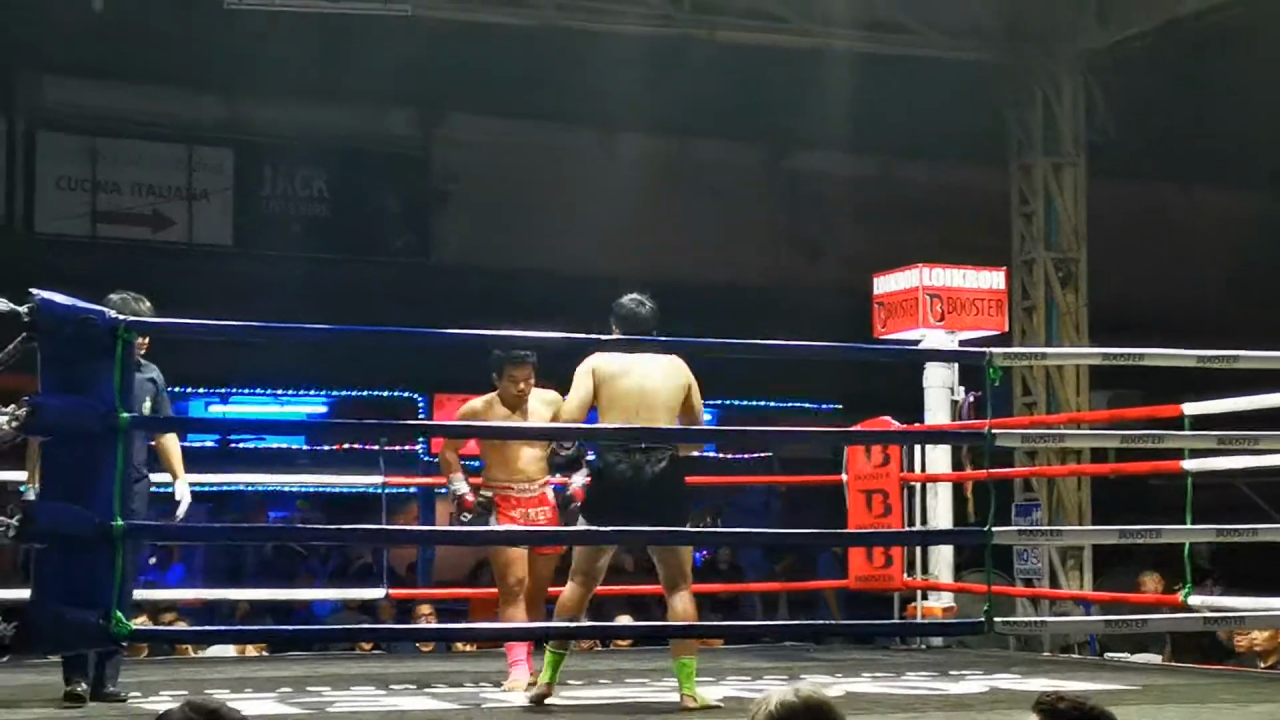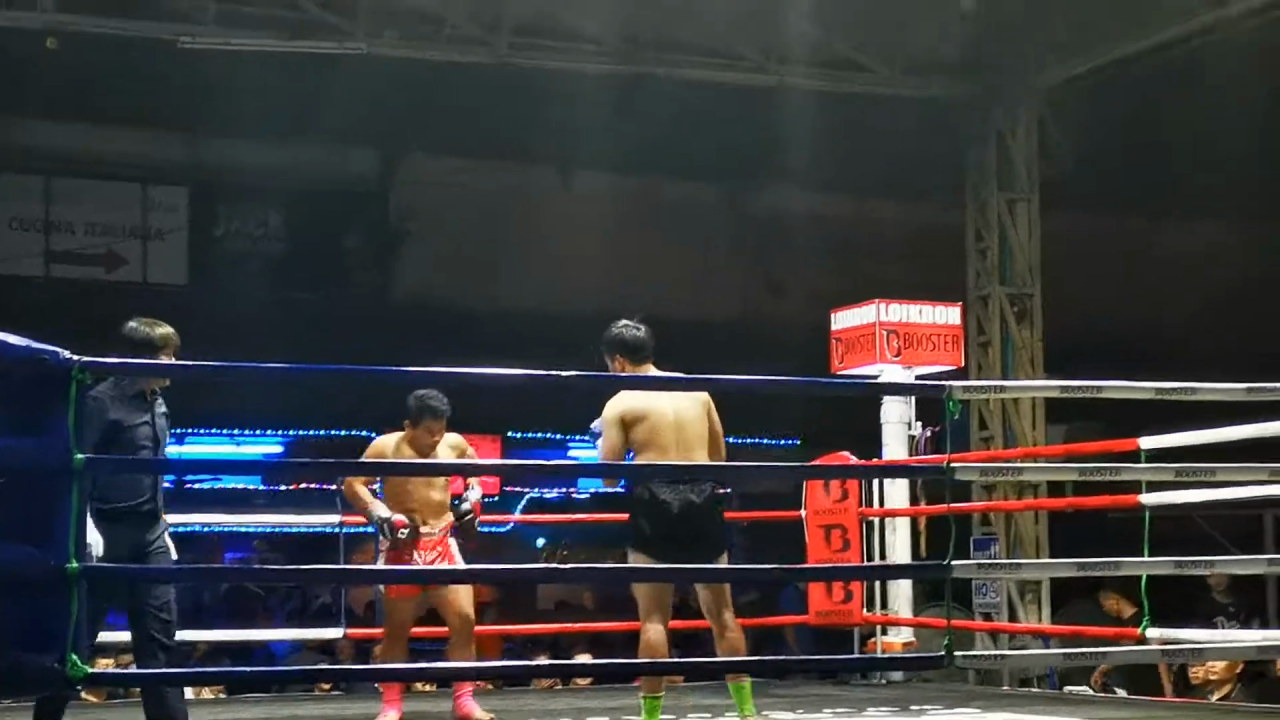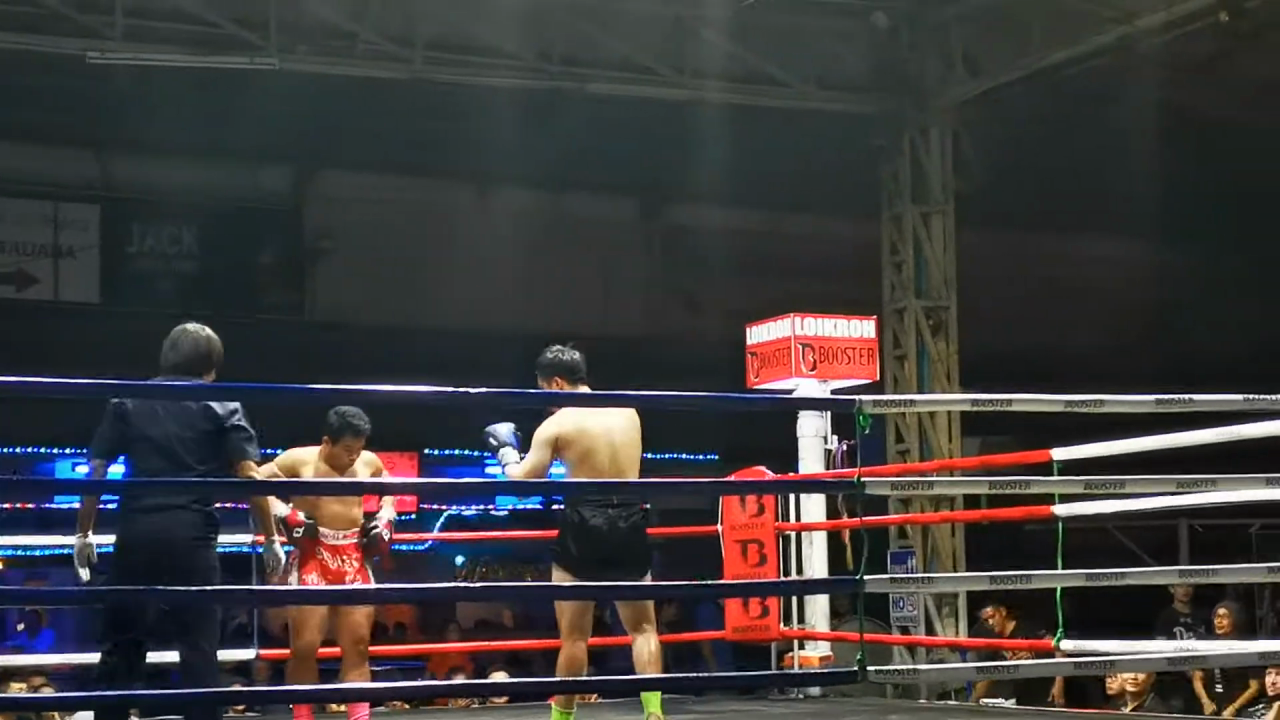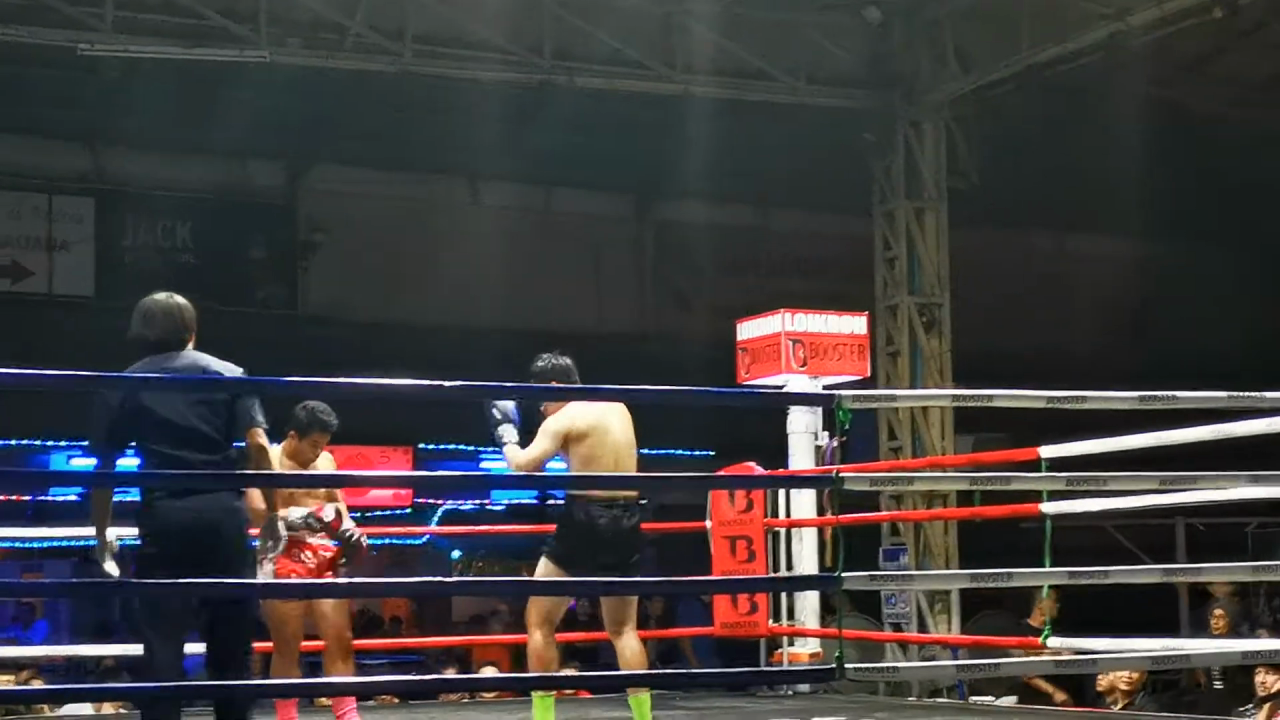
dt=0.7s
person 1, frame 1
left shoulder: (150, 375)
left elbow: (164, 432)
left wrist: (180, 480)
right wrist: (35, 483)
left hip: (131, 491)
left knee: (120, 587)
left ankle: (104, 678)
right ankle: (77, 676)
person 1, frame 2
left shoulder: (156, 404)
right shoulder: (103, 400)
left wrist: (160, 528)
right wrist: (85, 525)
left hip: (148, 532)
right hip: (108, 531)
left knee: (159, 627)
right knee: (83, 629)
person 1, frame 3
left shoulder: (126, 402)
right shoulder: (221, 407)
left elbow: (96, 470)
right elbow: (249, 475)
left wrist: (83, 534)
left hip: (136, 531)
right hip: (191, 533)
left knee: (122, 642)
right knee: (199, 646)
person 1, frame 4
left shoulder: (127, 386)
right shoulder: (227, 374)
left elbow: (105, 466)
right elbow: (258, 446)
left wrist: (101, 533)
left hip: (164, 517)
right hip: (223, 512)
left knee: (164, 638)
right knee: (233, 632)
person 2, frame 1
left shoulder: (597, 362)
right shoulder: (677, 366)
left elbow: (568, 420)
right elbow: (696, 438)
left hip: (612, 474)
right hip: (663, 477)
left knee: (581, 580)
right knee: (678, 585)
left ankle: (546, 677)
right ankle: (689, 689)
person 2, frame 2
left shoulder: (619, 405)
right shoulder: (696, 390)
left elbow: (608, 474)
right elbow: (718, 454)
left wrist: (603, 443)
left hip: (655, 507)
right hip: (702, 503)
left knee: (653, 619)
right knee: (722, 614)
person 2, frame 3
left shoulder: (556, 426)
right shoulder: (627, 411)
left elbow: (522, 484)
left wrist: (505, 451)
left hip: (584, 527)
right hip: (630, 525)
left knee: (574, 637)
right knee: (644, 628)
person 2, frame 4
left shoulder: (563, 420)
right shoulder: (618, 409)
left elbow: (521, 468)
left wrist: (507, 430)
left hip: (585, 523)
right hip: (626, 524)
left knee: (540, 623)
right knee: (623, 629)
person 3, frame 1
left shoulder: (550, 401)
right shoulder: (478, 410)
left elbow: (571, 437)
right elbow: (449, 450)
left wrist: (576, 474)
right wrist: (462, 493)
left hip: (543, 502)
right hip: (502, 505)
left knee: (537, 591)
right knee: (513, 587)
left ankle: (526, 659)
right ankle: (518, 666)
person 3, frame 2
left shoulder: (453, 443)
right shoulder: (385, 448)
right elbow: (353, 484)
left wrist: (473, 497)
right wrist: (384, 516)
left hip: (442, 543)
right hip: (404, 547)
left knee: (464, 621)
right knee: (397, 630)
person 3, frame 3
left shoulder: (369, 463)
right shoulder: (299, 459)
left elbow: (389, 490)
left wrist: (386, 518)
right wrist: (283, 513)
left hip: (354, 560)
right hip: (312, 559)
left knee: (357, 645)
right knee: (304, 648)
person 3, frame 4
left shoulder: (324, 461)
right shoulder: (267, 460)
right elbow: (256, 509)
left wrist: (347, 525)
right wrist: (297, 518)
left hip: (324, 556)
right hip: (282, 557)
left knee: (340, 639)
right knee: (287, 645)
